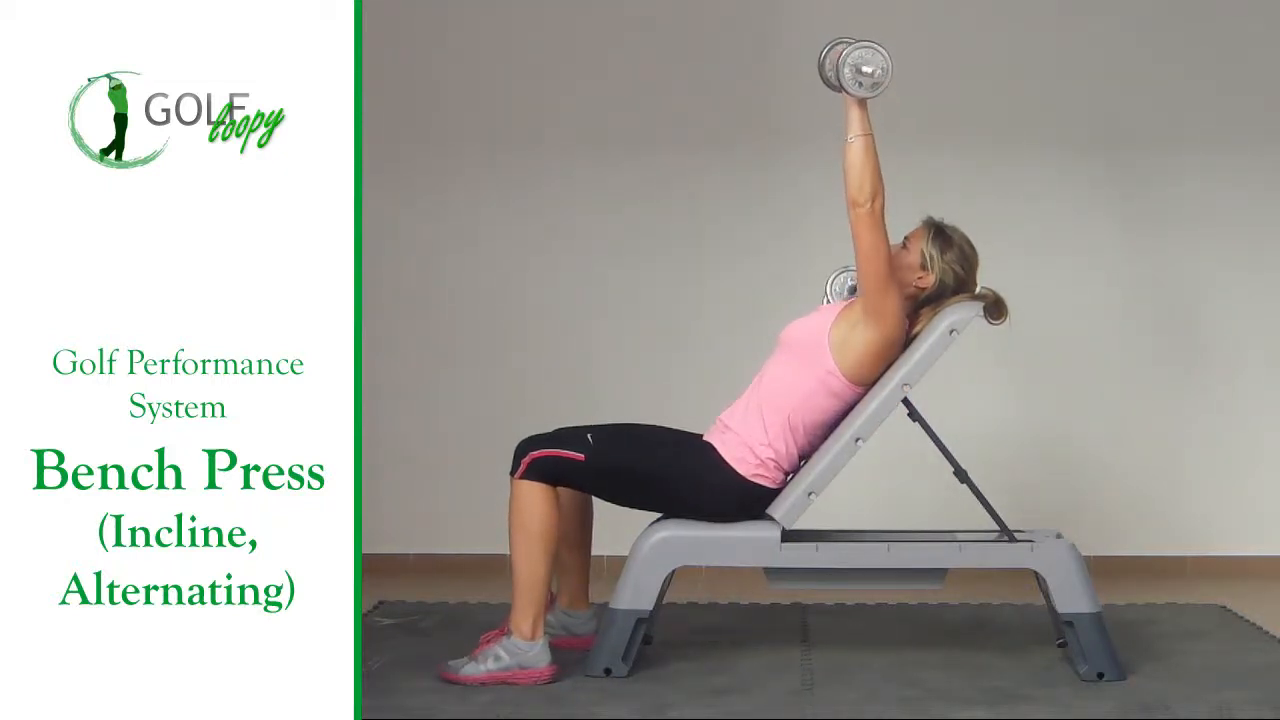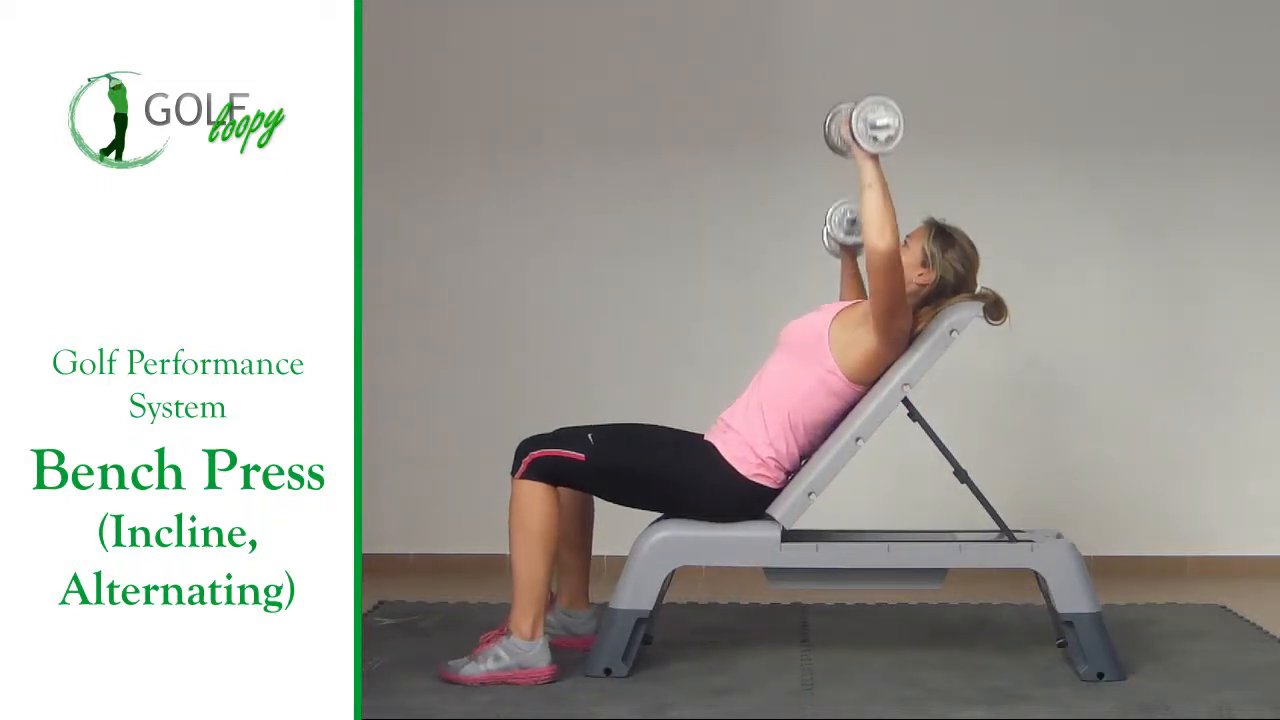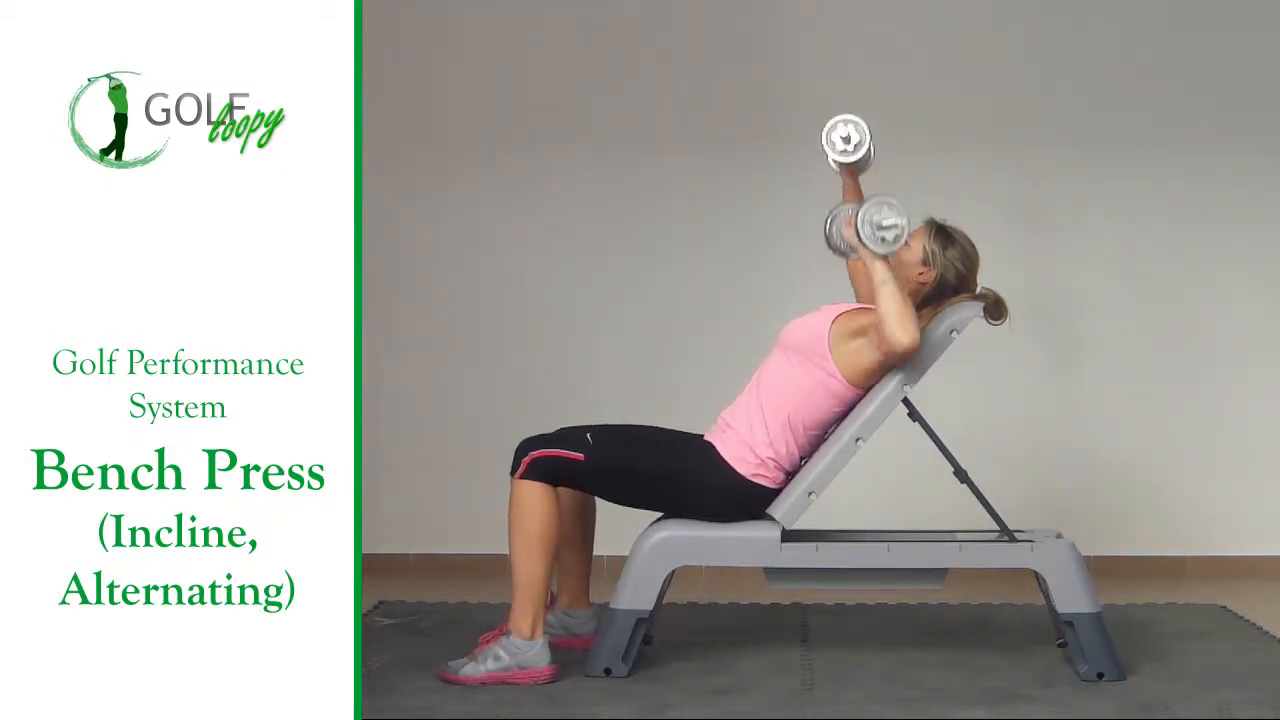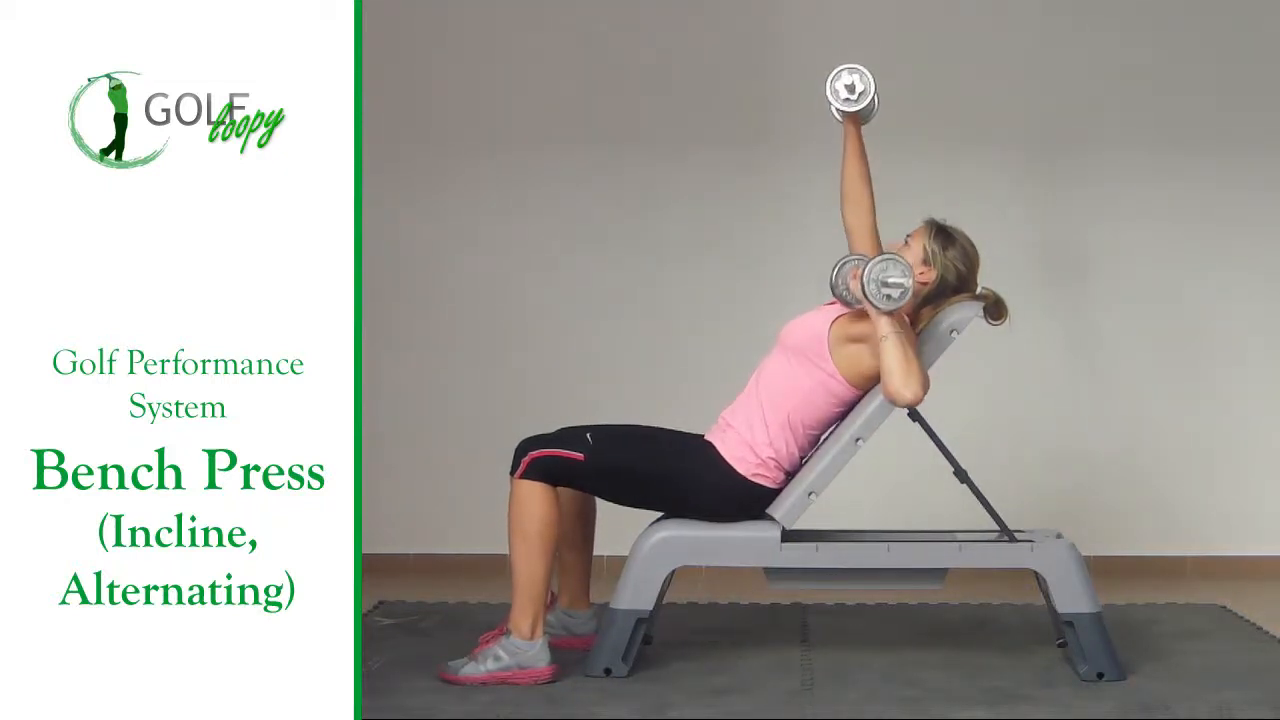
dt=0.3s
person 1, frame 1
left shoulder: (883, 322)
right shoulder: (873, 326)
left elbow: (864, 206)
left wrist: (855, 107)
left hip: (730, 476)
right hip: (729, 462)
left knee: (536, 458)
right knee: (561, 453)
left ankle: (524, 643)
right ankle: (572, 612)
person 1, frame 2
left shoulder: (891, 327)
right shoulder: (874, 324)
left elbow: (879, 246)
left wrist: (868, 161)
right wrist: (848, 255)
left hip: (732, 475)
right hip: (731, 462)
left knee: (538, 457)
right knee: (562, 453)
left ankle: (525, 643)
right ankle: (571, 613)
person 1, frame 3
left shoulder: (889, 328)
right shoulder: (881, 317)
left elbow: (905, 341)
right elbow: (865, 261)
left wrist: (878, 263)
right wrist: (850, 180)
left hip: (731, 477)
right hip: (730, 463)
left knee: (537, 459)
right knee: (561, 451)
left ankle: (524, 647)
right ankle: (571, 615)
person 1, frame 4
left shoulder: (887, 333)
right shoulder: (876, 316)
left elbow: (908, 390)
right elbow: (857, 220)
left wrist: (883, 317)
right wrist: (852, 130)
left hip: (730, 475)
right hip: (730, 463)
left knee: (537, 458)
right knee: (561, 454)
left ankle: (524, 644)
right ankle: (572, 612)
